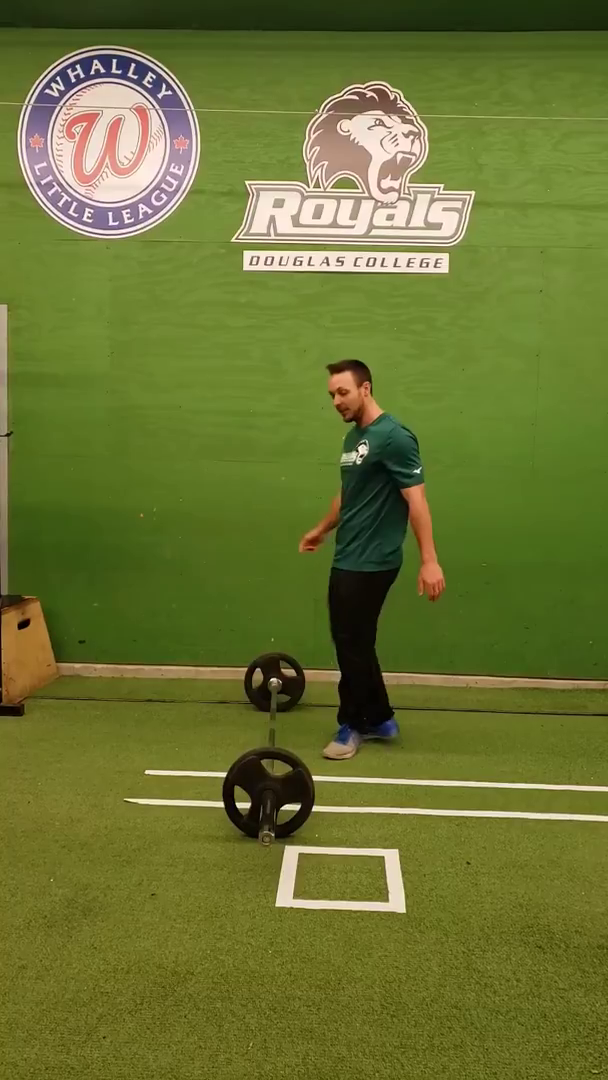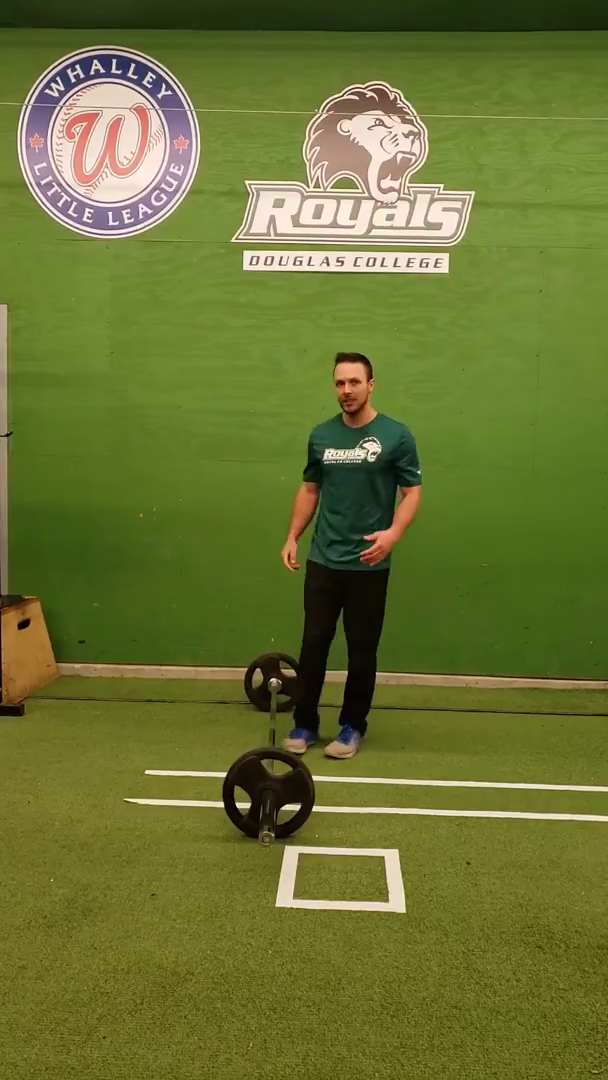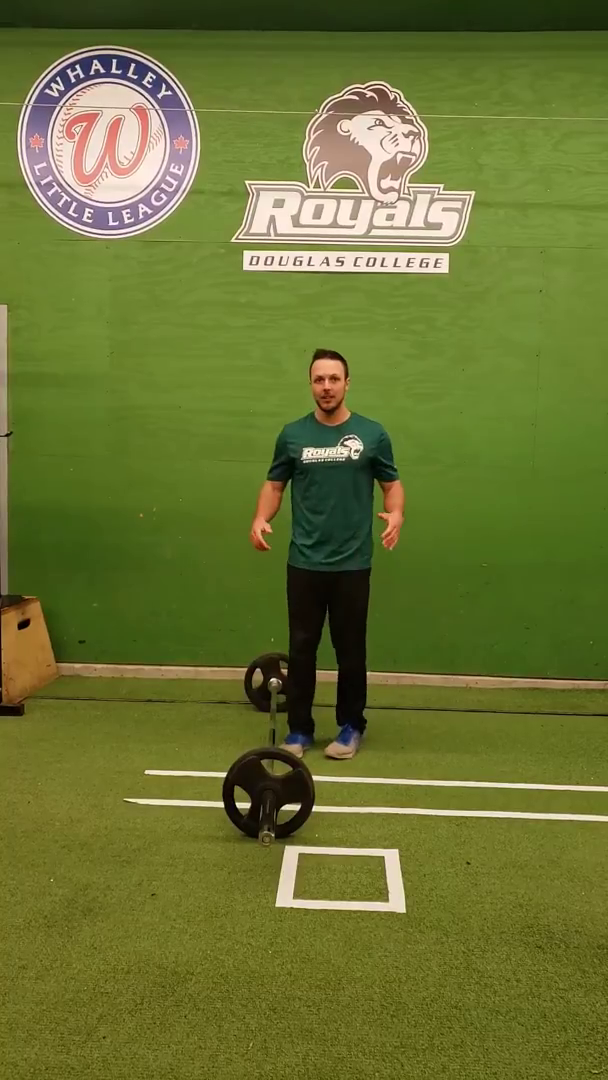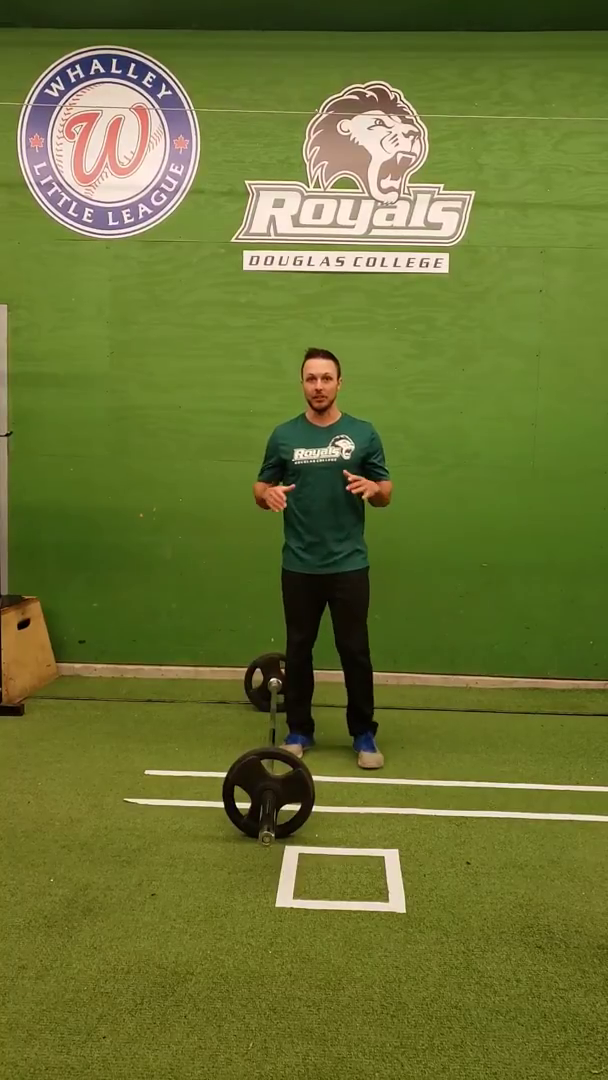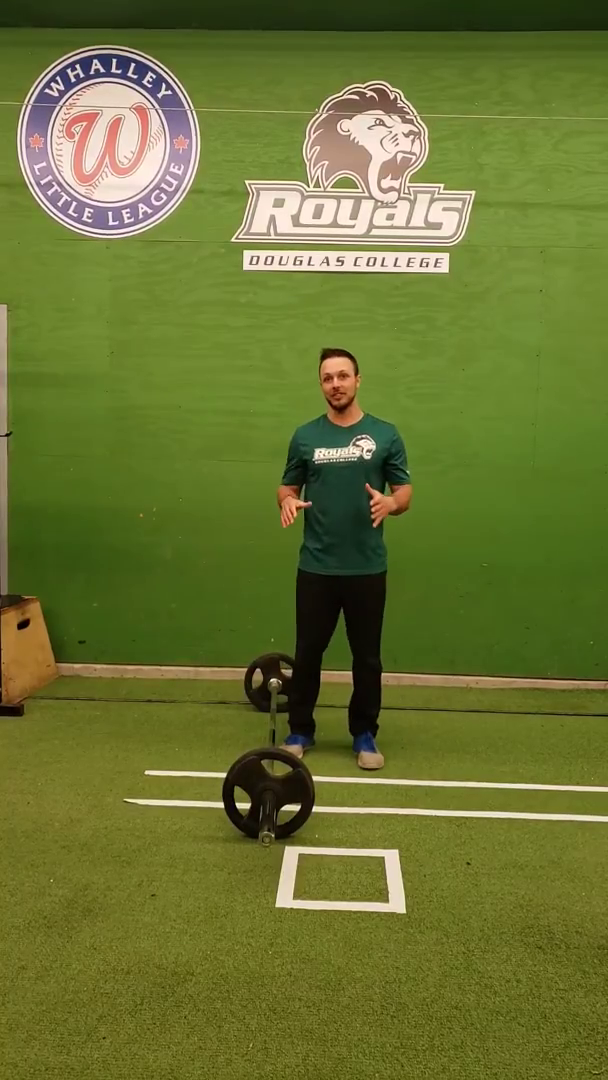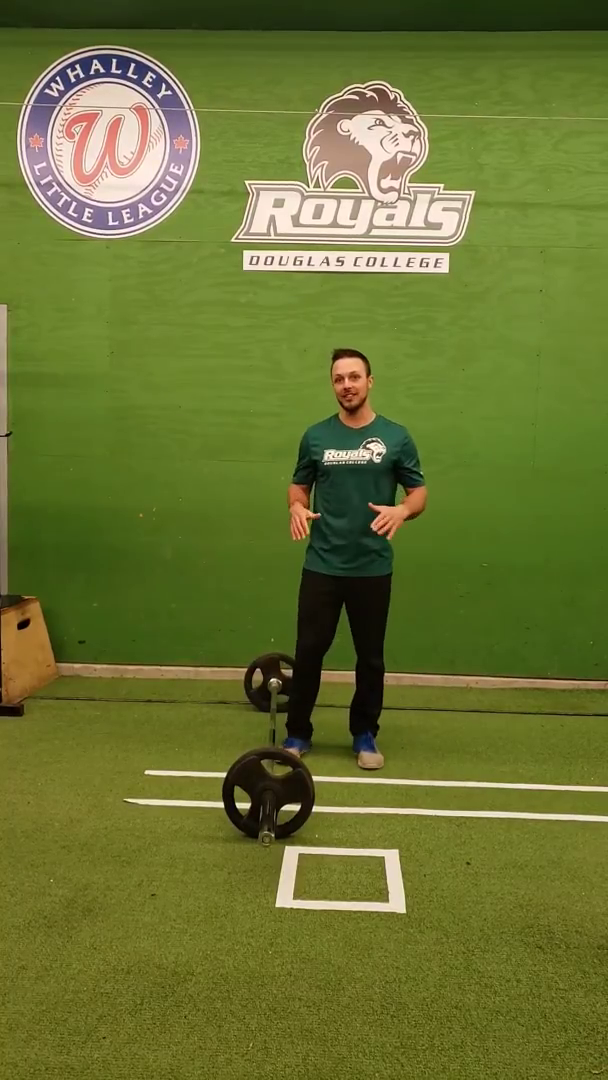
dt=0.4s
person 1, frame 1
left shoulder: (392, 437)
right shoulder: (354, 435)
left elbow: (416, 498)
left wrist: (429, 560)
right wrist: (322, 529)
left hip: (370, 562)
right hip: (349, 559)
left knee: (353, 641)
right knee: (351, 638)
left ankle: (353, 724)
right ankle: (378, 718)
person 1, frame 2
left shoulder: (396, 435)
right shoulder: (321, 434)
left elbow: (412, 493)
left wrist: (393, 533)
right wrist: (292, 536)
left hip: (368, 563)
right hip: (322, 559)
left knee: (361, 648)
right knee: (313, 643)
left ankle: (353, 725)
right ankle: (305, 724)
person 1, frame 3
left shoulder: (371, 433)
right shoulder: (293, 434)
left elbow: (391, 483)
right elbow: (274, 485)
left wrist: (395, 513)
right wrist: (260, 519)
left hip: (352, 563)
right hip: (304, 562)
left knee: (350, 649)
right knee: (301, 647)
left ankle: (351, 725)
right ankle: (299, 728)
person 1, frame 4
left shoulder: (363, 433)
right shoulder: (283, 435)
left elbow: (385, 491)
right elbow: (262, 486)
left wrist: (371, 487)
right wrist: (270, 494)
left hip: (349, 564)
right hip: (299, 564)
left knee: (355, 650)
right knee: (298, 650)
left ankle: (364, 733)
right ankle: (299, 729)
person 1, frame 5
left shoulder: (385, 434)
right shoulder: (305, 435)
left elbow: (405, 493)
right elbow: (287, 489)
left wrist: (390, 503)
right wrist: (288, 503)
left hip: (367, 567)
right hip: (315, 566)
left knee: (367, 655)
right knee: (308, 652)
left ankle: (364, 734)
right ankle: (300, 731)
person 1, frame 6
left shoulder: (395, 437)
right shoulder: (315, 436)
left elbow: (418, 492)
right elbow: (299, 486)
left wrist: (401, 511)
right wrist: (297, 509)
left hip: (372, 568)
right hip: (321, 565)
left knee: (370, 656)
right knee: (308, 651)
left ankle: (364, 734)
right ankle: (297, 734)
